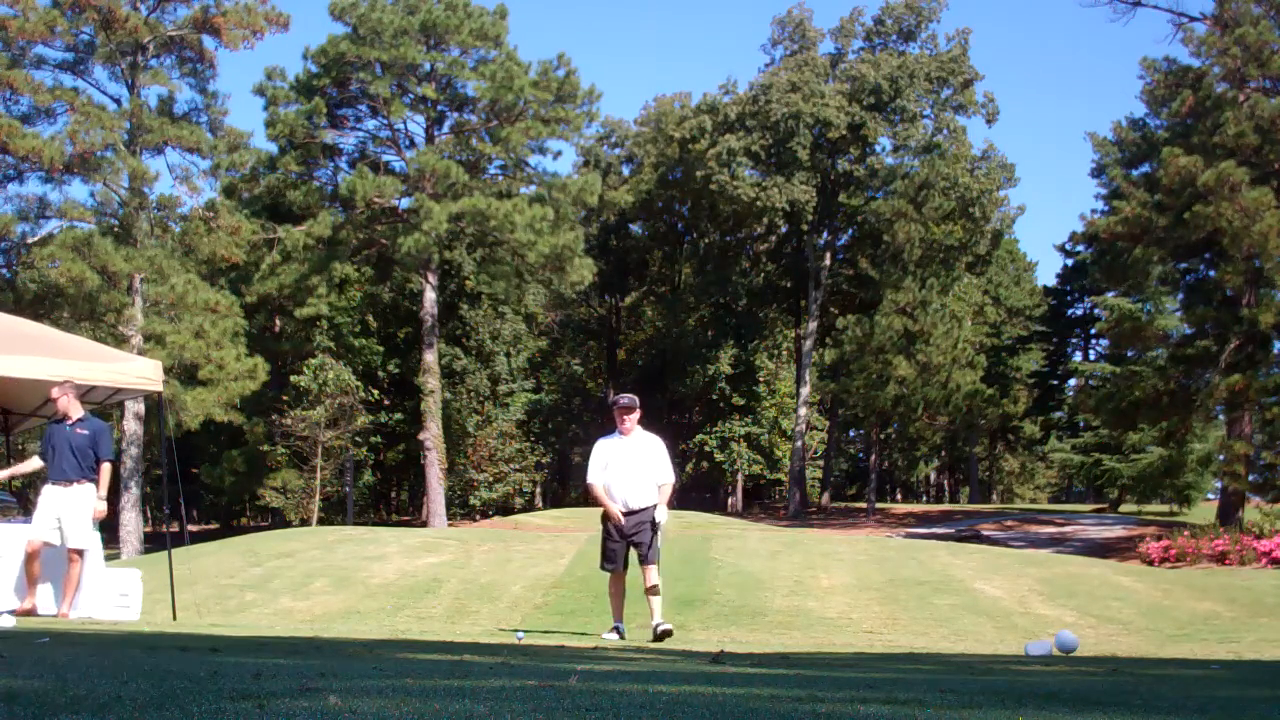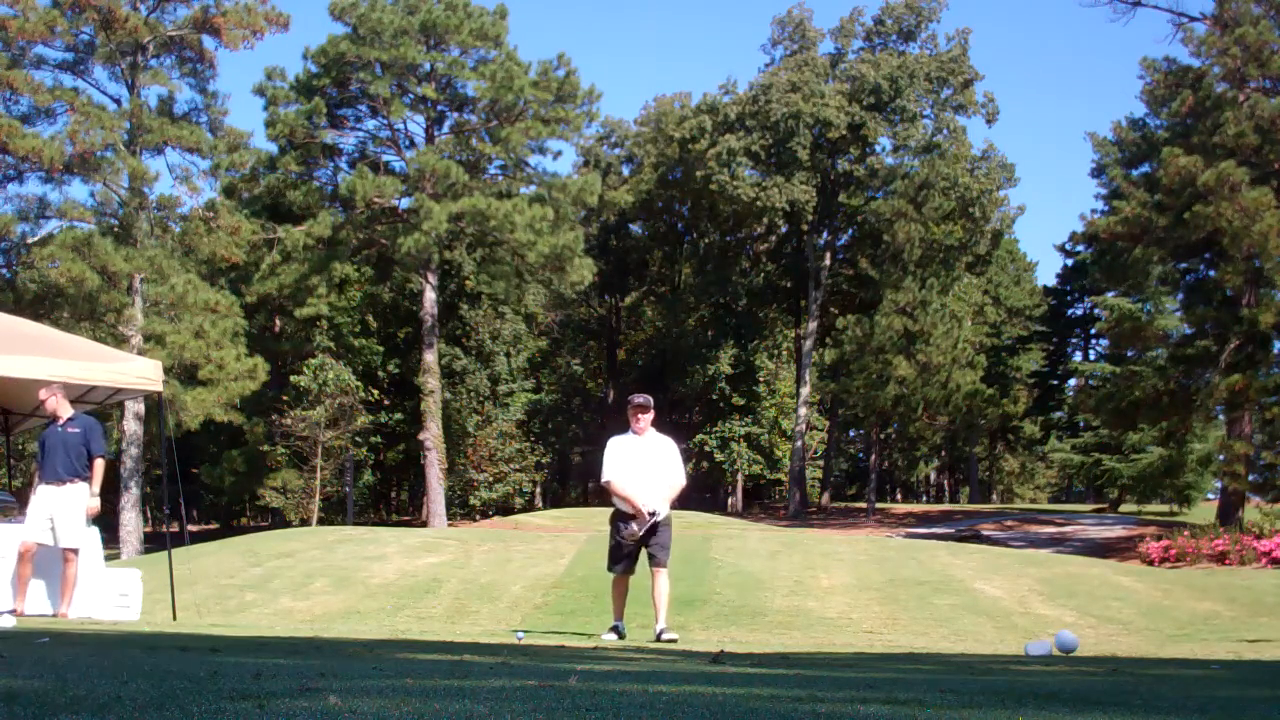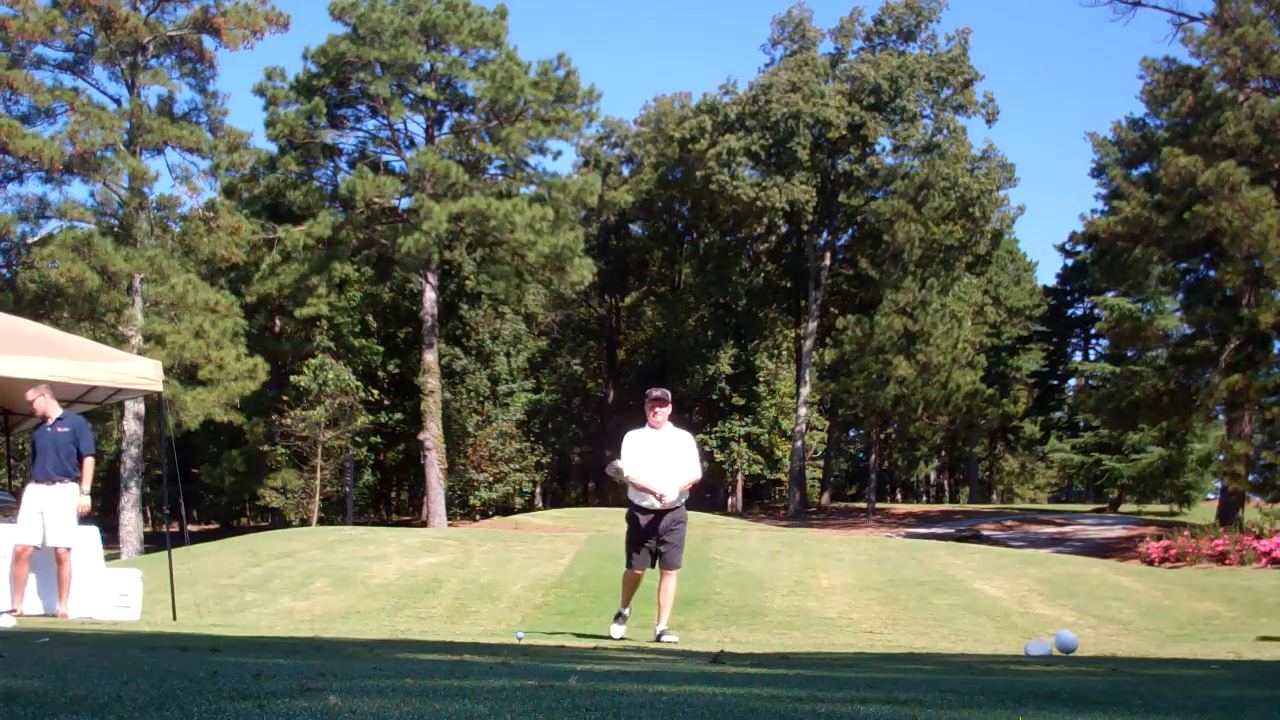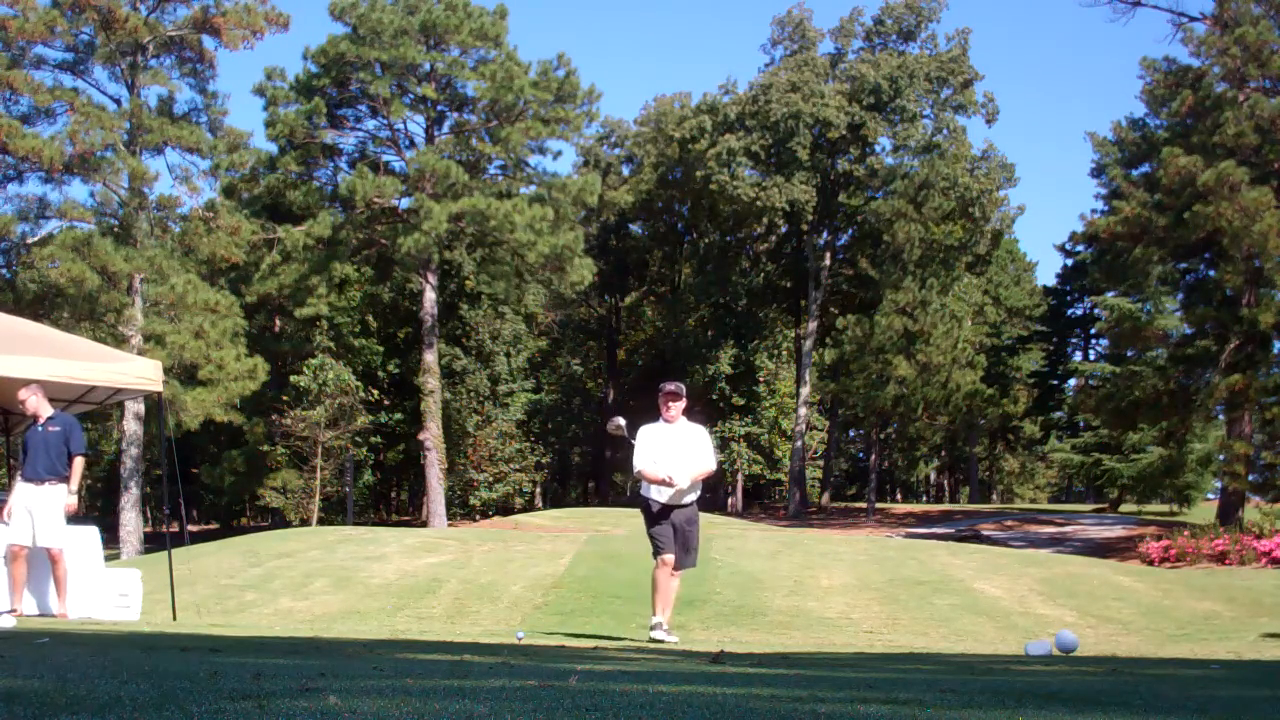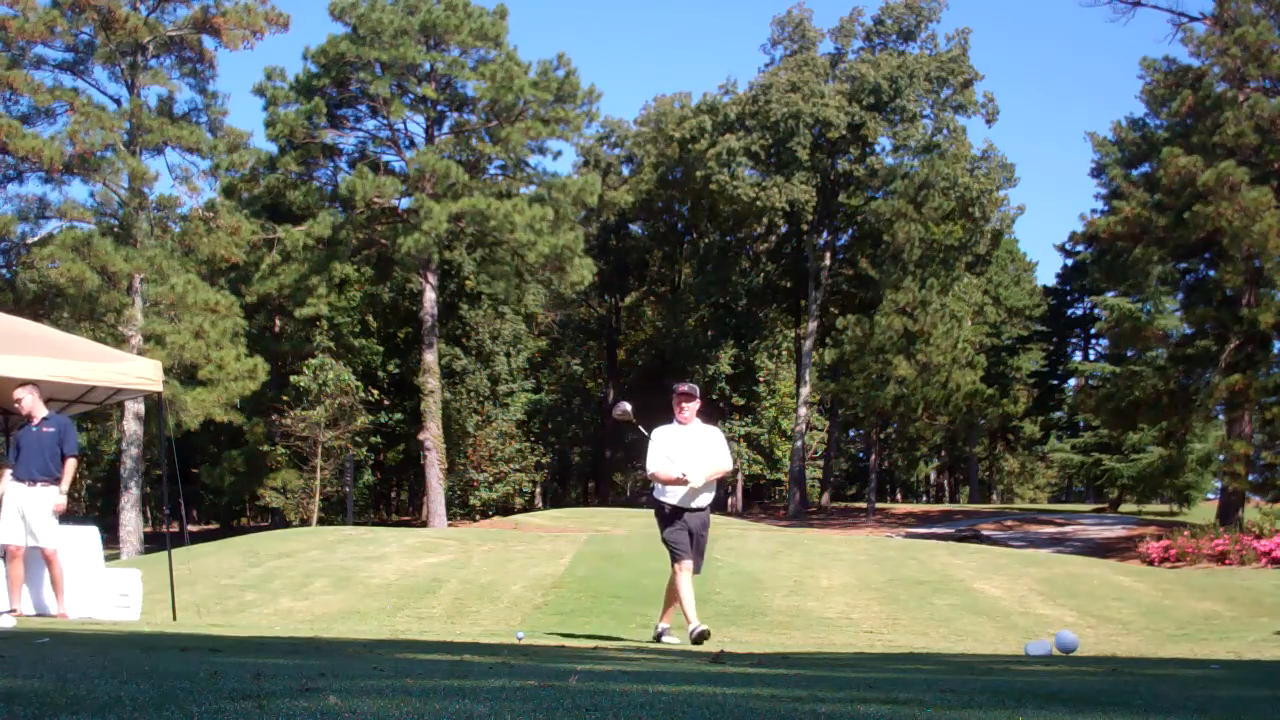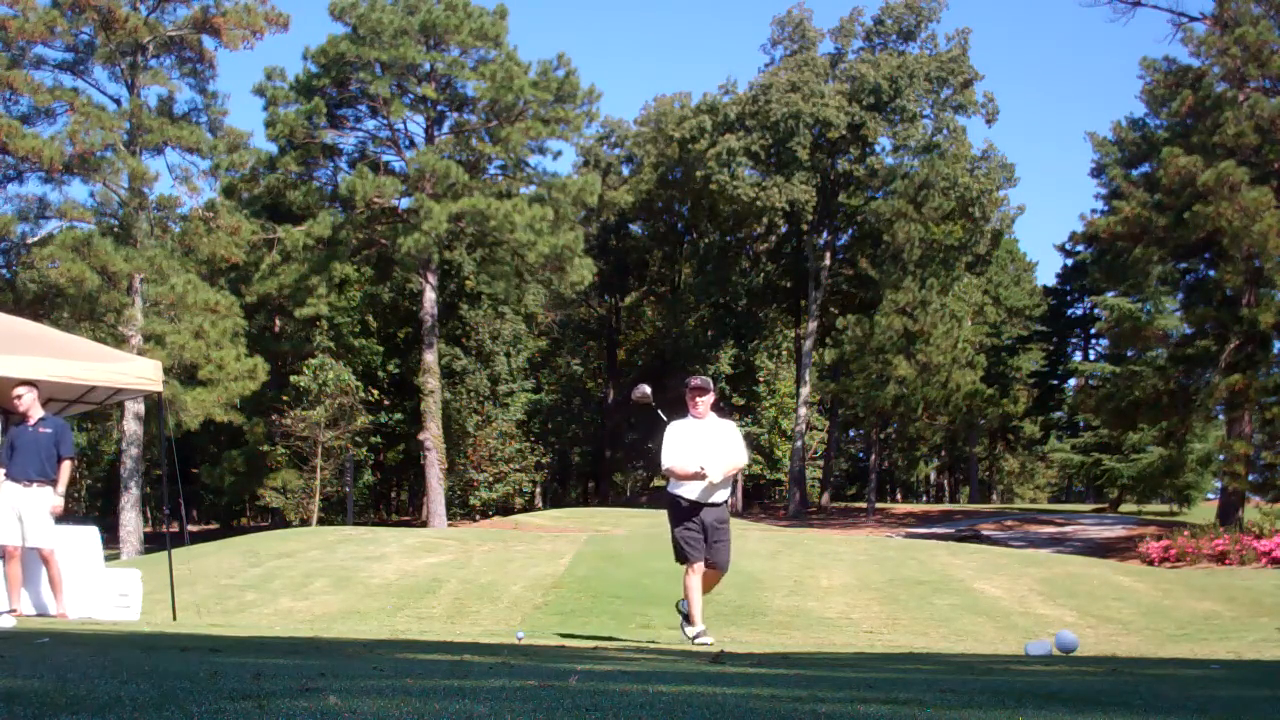
dt=0.2s
person 1, frame 1
left shoulder: (653, 442)
right shoulder: (603, 444)
left elbow: (666, 479)
right elbow: (594, 481)
left wrist: (662, 505)
right wrist: (608, 506)
left hip: (645, 515)
right hip: (615, 518)
left knee: (650, 565)
right knee: (616, 572)
left ankle: (657, 621)
right ankle: (618, 625)
person 1, frame 2
left shoulder: (666, 444)
right shoulder: (616, 443)
left elbow: (678, 479)
right elbow: (610, 480)
left wrist: (666, 502)
right wrist: (634, 501)
left hip: (658, 518)
right hip: (625, 518)
left knee: (660, 569)
right knee: (621, 574)
left ankle: (662, 626)
right ankle: (617, 624)
person 1, frame 3
left shoulder: (684, 438)
right shoulder: (633, 438)
left elbow: (694, 472)
right elbow: (629, 474)
left wrist: (674, 489)
right wrist: (654, 490)
left hip: (673, 514)
right hip: (641, 512)
left knee: (670, 570)
right knee: (635, 568)
left ankle: (662, 627)
right ankle: (623, 610)
person 1, frame 4
left shoulder: (698, 432)
right shoulder: (647, 432)
left elbow: (709, 465)
right elbow: (640, 469)
left wrist: (687, 478)
right wrist: (664, 480)
left hip: (686, 509)
right hip: (656, 506)
left knee: (675, 569)
right knee: (665, 559)
left ankle: (663, 625)
right ankle: (657, 620)
person 1, frame 5
left shoulder: (713, 434)
right shoulder: (660, 434)
left elbow: (725, 465)
right elbow: (653, 472)
left wrist: (701, 477)
right wrist: (677, 480)
left hip: (699, 511)
right hip: (670, 510)
left knee: (683, 570)
right knee: (683, 566)
left ankle: (663, 626)
right ankle: (694, 625)
person 1, frame 6
left shoulder: (728, 428)
right shoulder: (675, 428)
left elbow: (741, 460)
right elbow: (669, 467)
left wrist: (720, 472)
right wrist: (695, 474)
left hip: (717, 508)
right hip: (685, 506)
left knee: (717, 568)
right knee: (694, 566)
left ankle: (688, 605)
right ankle: (698, 629)
person 2, frame 1
left shoulder: (97, 427)
right shoulder: (53, 428)
left elbow: (105, 464)
right elbow: (41, 460)
left wrist: (101, 497)
left hip: (80, 493)
right hip: (51, 492)
left knee: (75, 554)
right knee: (32, 547)
left ankle: (65, 609)
right ankle: (29, 601)
person 2, frame 2
left shoulder: (88, 424)
right shoulder: (47, 431)
left elbow: (98, 460)
right elbow: (41, 467)
left wrist: (94, 494)
right wrist: (33, 493)
left hip: (73, 492)
right hip: (44, 492)
left knee: (69, 554)
right knee: (25, 549)
left ankle: (63, 609)
right ankle: (18, 605)
person 2, frame 3
left shoulder: (77, 423)
right shoulder: (38, 431)
left elbow: (88, 458)
left wrist: (85, 492)
right wrist: (30, 490)
left hip: (63, 491)
right hip: (35, 492)
left knee: (62, 552)
right knee: (21, 550)
left ankle: (62, 608)
right ankle: (16, 607)
person 2, frame 4
left shoulder: (67, 422)
right shoulder: (29, 431)
left elbow: (78, 457)
right elbow: (23, 467)
left wrist: (72, 491)
right wrist: (10, 499)
left hip: (53, 491)
right hip: (24, 492)
left knee: (55, 552)
right knee: (16, 550)
left ankle: (62, 608)
right ankle: (16, 607)
person 2, frame 5
left shoulder: (61, 424)
right shoulder: (21, 431)
left elbow: (71, 459)
left wrist: (62, 491)
left hip: (44, 493)
left knee: (49, 552)
left ankle: (61, 607)
person 2, frame 6
left shoulder: (57, 425)
left elbow: (66, 461)
left wrist: (59, 493)
left hip: (40, 493)
left knee: (46, 552)
left ankle: (61, 607)
